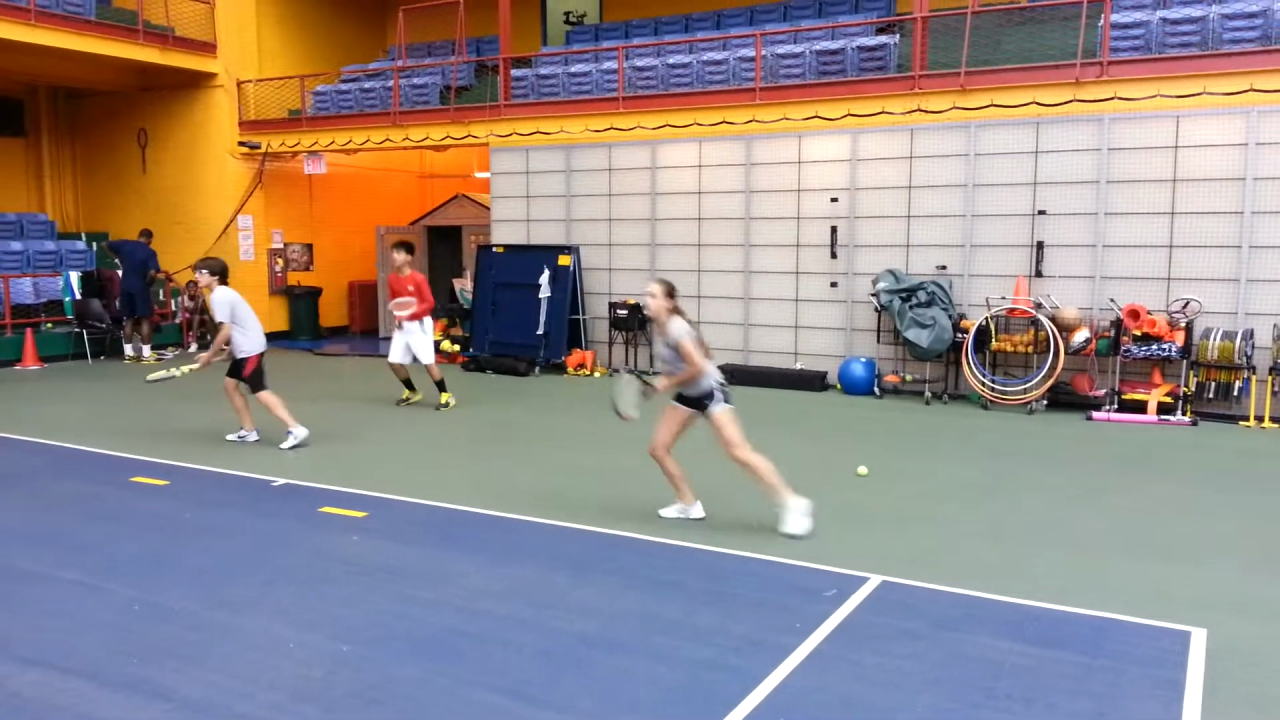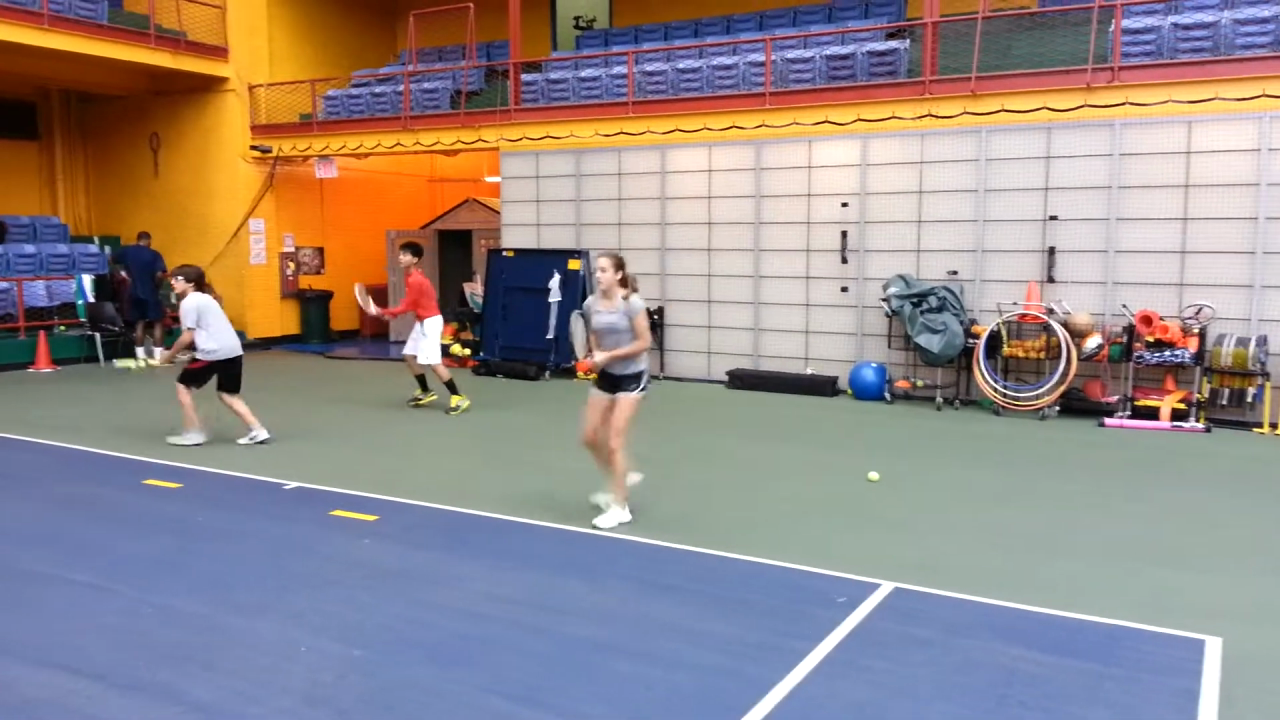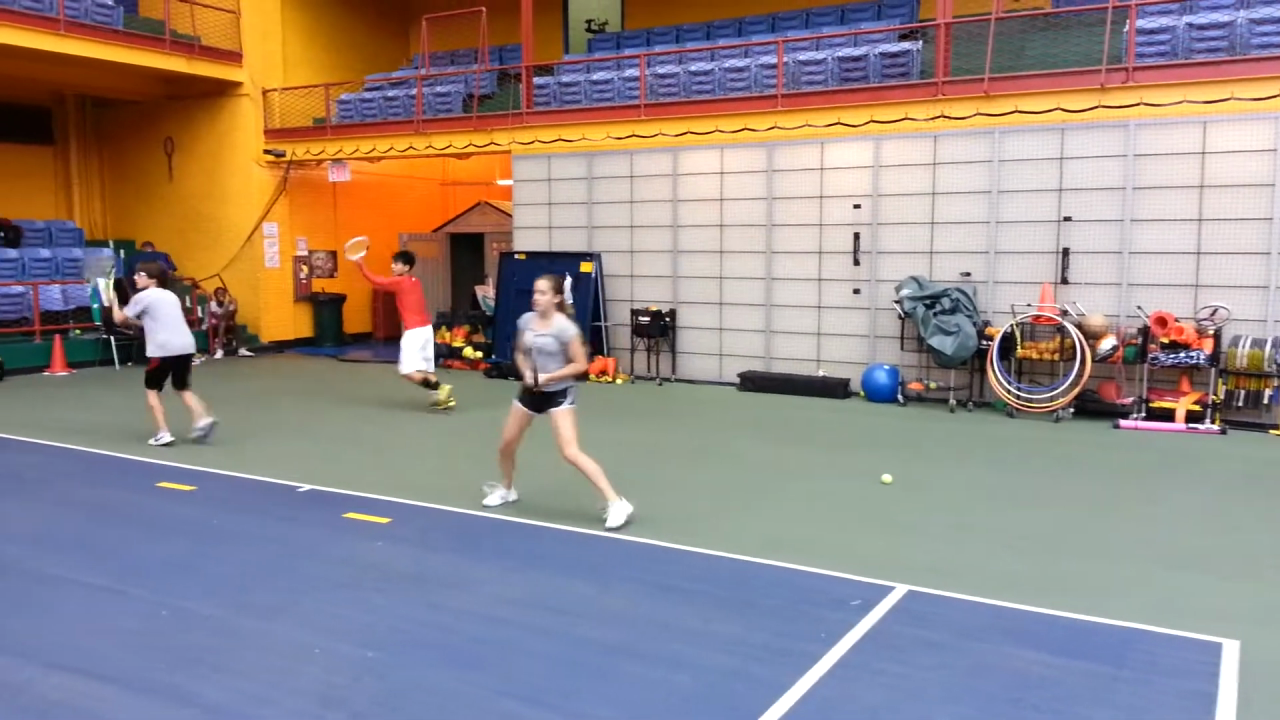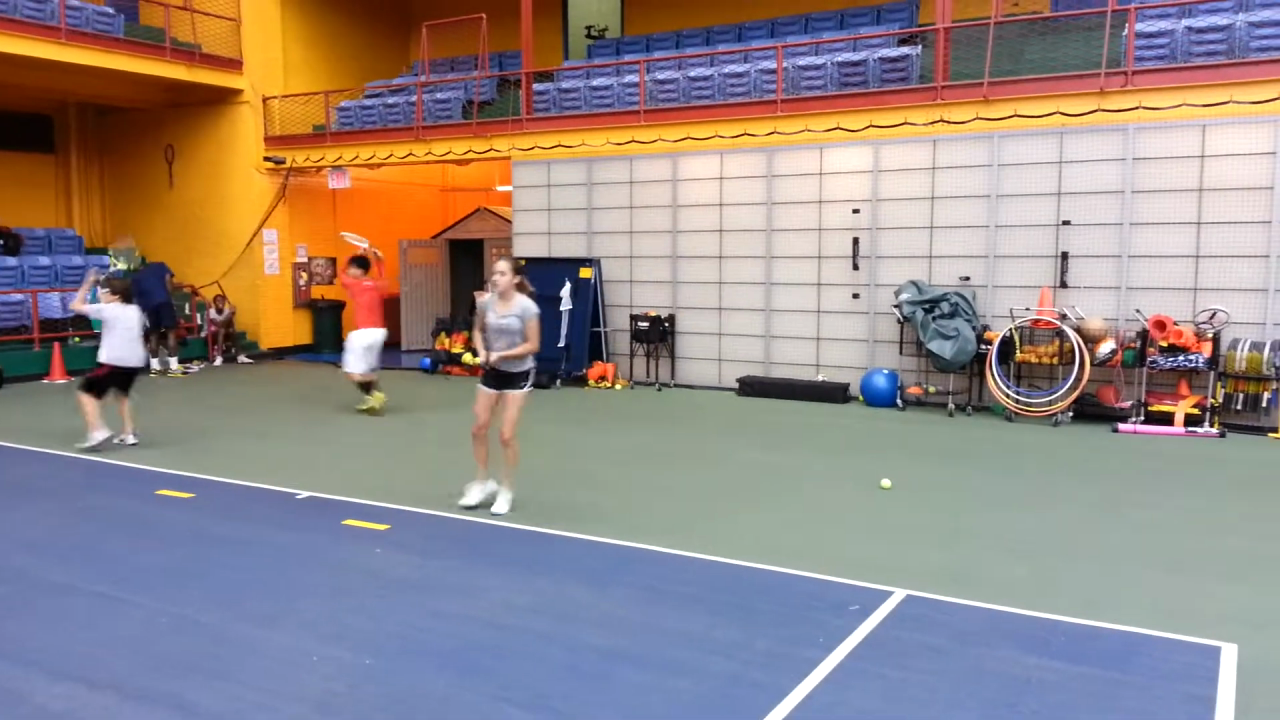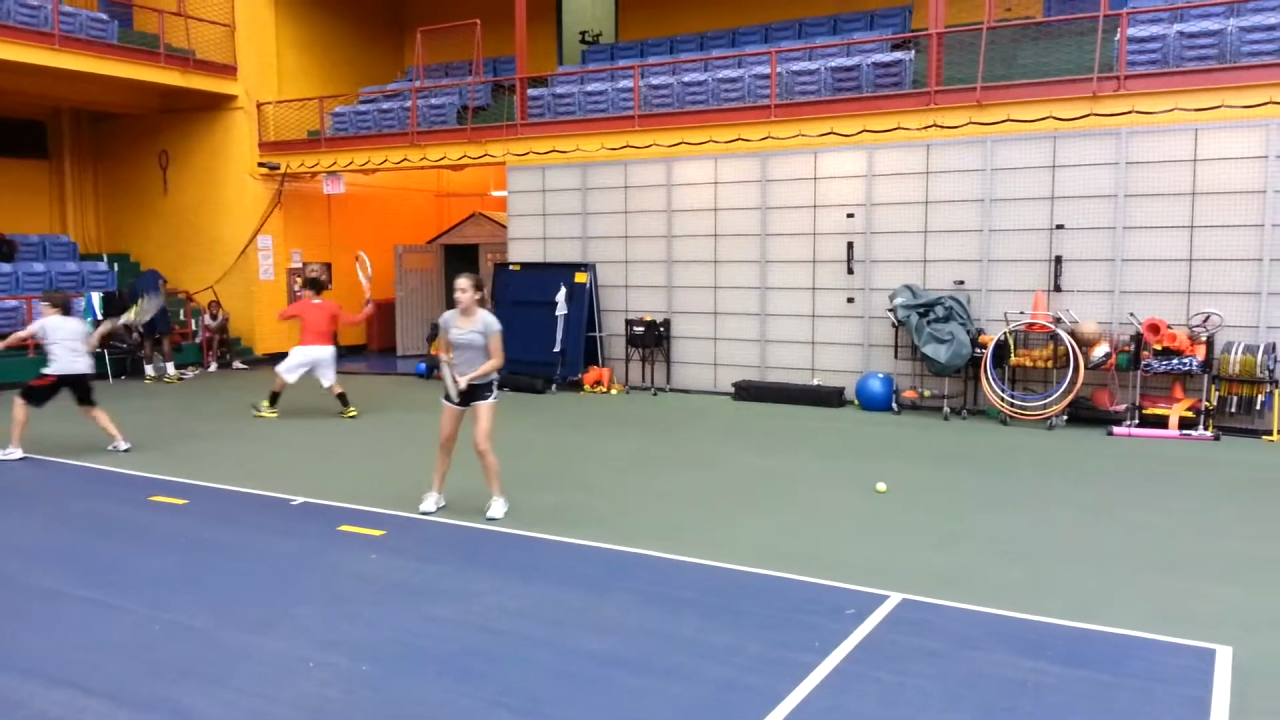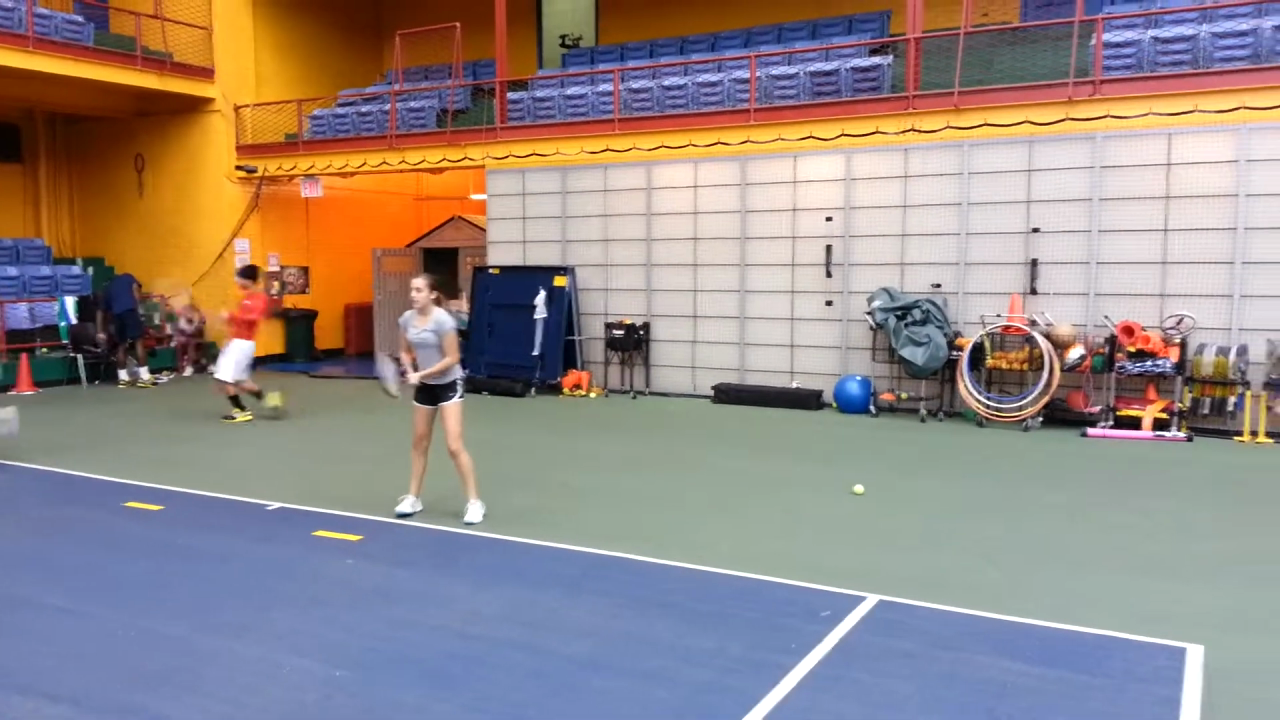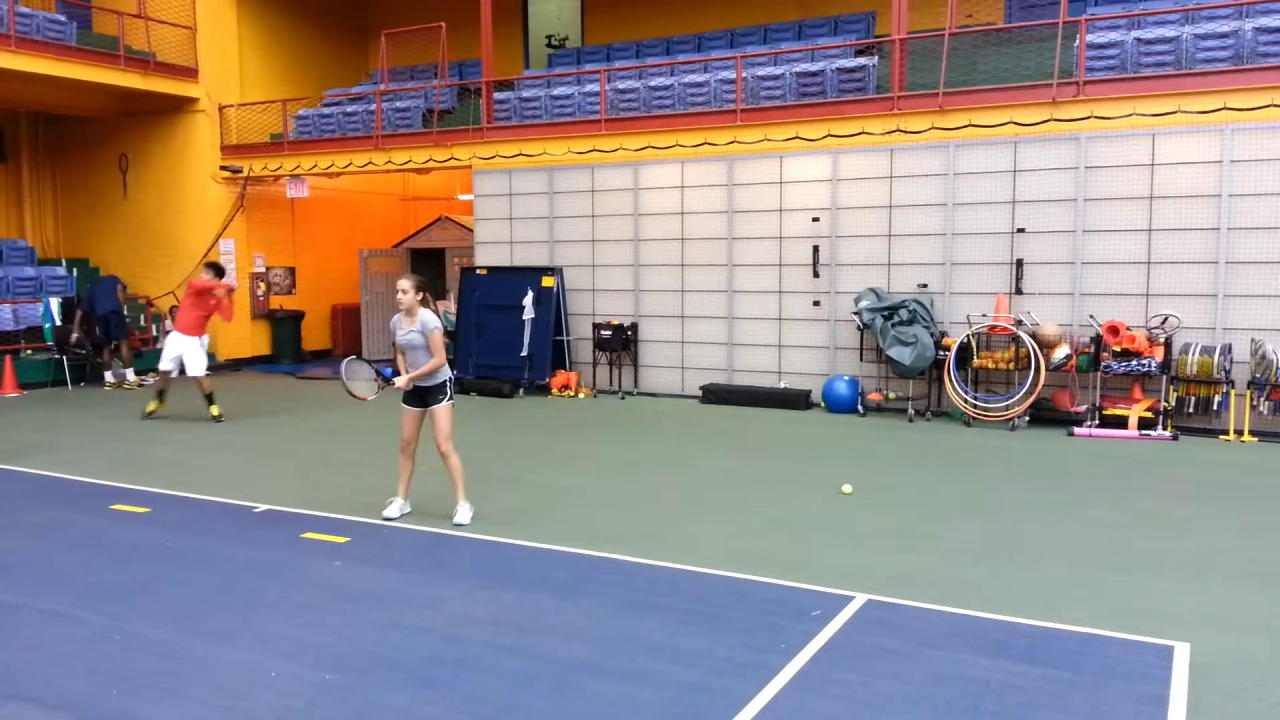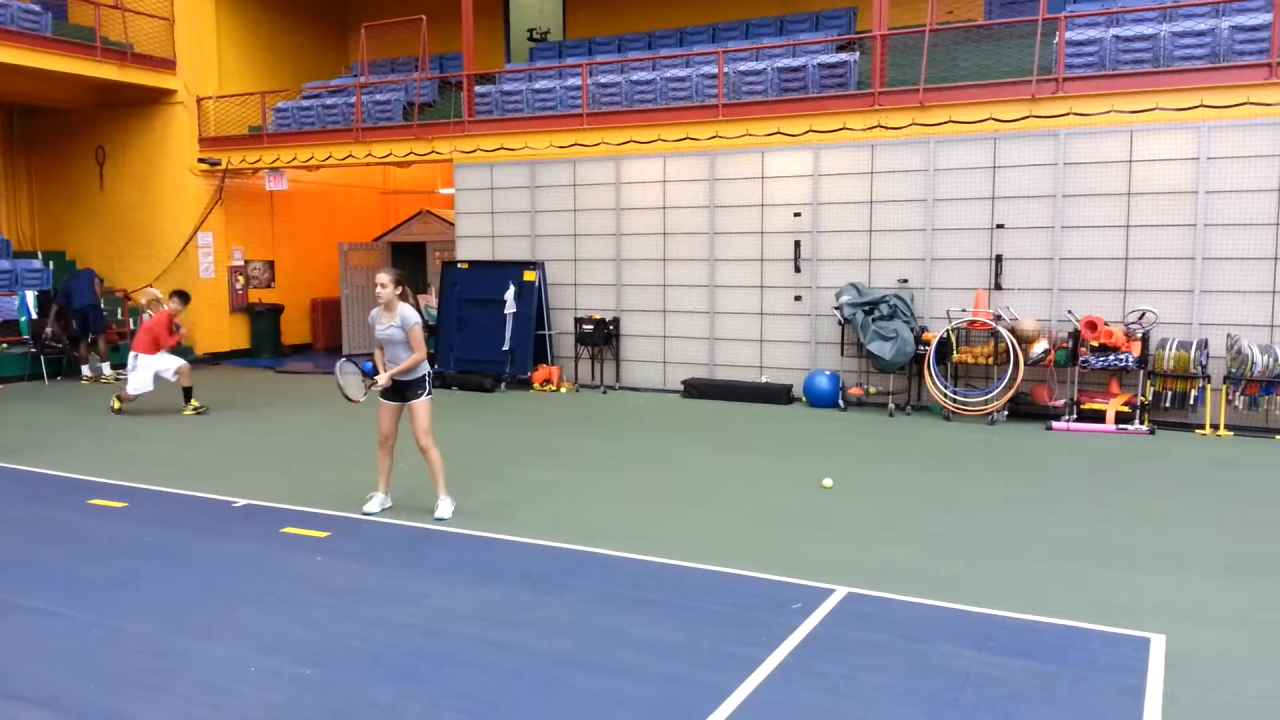
dt=0.3s
person 1, frame 1
left shoulder: (676, 328)
right shoulder: (658, 328)
left elbow: (698, 367)
left wrist: (671, 382)
right wrist: (665, 379)
left hip: (710, 390)
right hip: (686, 393)
left knee: (740, 453)
right knee: (658, 448)
left ankle: (792, 503)
right ankle: (688, 503)
person 1, frame 2
left shoulder: (632, 303)
right shoulder: (592, 304)
left elbow: (644, 343)
left wrist: (609, 355)
right wrist: (595, 354)
left hip: (632, 376)
right hip: (607, 375)
left knee: (614, 443)
right knee: (590, 438)
left ankle: (620, 506)
right ankle: (623, 477)
person 1, frame 3
left shoulder: (565, 327)
right shoulder: (525, 321)
left elbow: (580, 365)
left wrist: (548, 377)
right wrist: (526, 372)
left hip: (558, 393)
right hip: (532, 392)
left knee: (571, 453)
right knee: (506, 445)
left ankle: (616, 503)
right ankle: (506, 490)
person 1, frame 4
left shoulder: (527, 307)
right shoulder: (486, 302)
left elbow: (533, 345)
right elbow: (478, 330)
left wrist: (502, 354)
right wrist: (481, 351)
left hip: (519, 373)
right hip: (492, 372)
left knee: (507, 436)
right knee: (479, 429)
left ankle: (505, 491)
right ankle: (483, 482)
person 1, frame 5
left shoulder: (488, 321)
right shoulder: (447, 318)
left elbow: (497, 360)
right elbow: (443, 351)
left wrist: (470, 377)
right wrist: (451, 373)
left hip: (483, 386)
right hip: (457, 386)
left knee: (482, 445)
right knee: (445, 442)
left ankle: (498, 499)
right ankle: (436, 495)
person 1, frame 6
left shoulder: (442, 319)
right shoulder: (407, 318)
left elbow: (452, 358)
right elbow: (405, 351)
left wrist: (420, 374)
right wrist: (409, 373)
left hip: (449, 384)
right hip: (425, 386)
left knee: (454, 445)
right knee: (419, 442)
left ankle: (474, 502)
right ankle: (413, 498)
person 1, frame 7
left shoulder: (428, 319)
right shoulder: (397, 321)
left elbow: (439, 359)
left wrist: (408, 377)
right wrist: (403, 376)
left hip: (438, 385)
right hip: (414, 388)
left knee: (444, 447)
right knee: (406, 445)
left ankle: (463, 504)
right ankle: (401, 500)
person 1, frame 8
left shoulder: (408, 314)
right shoulder: (375, 315)
left elbow: (420, 354)
left wrist: (390, 373)
right wrist: (382, 373)
left hip: (416, 380)
right hip: (392, 383)
left knee: (424, 442)
right knee: (385, 440)
left ankle: (444, 498)
right ankle: (382, 495)
